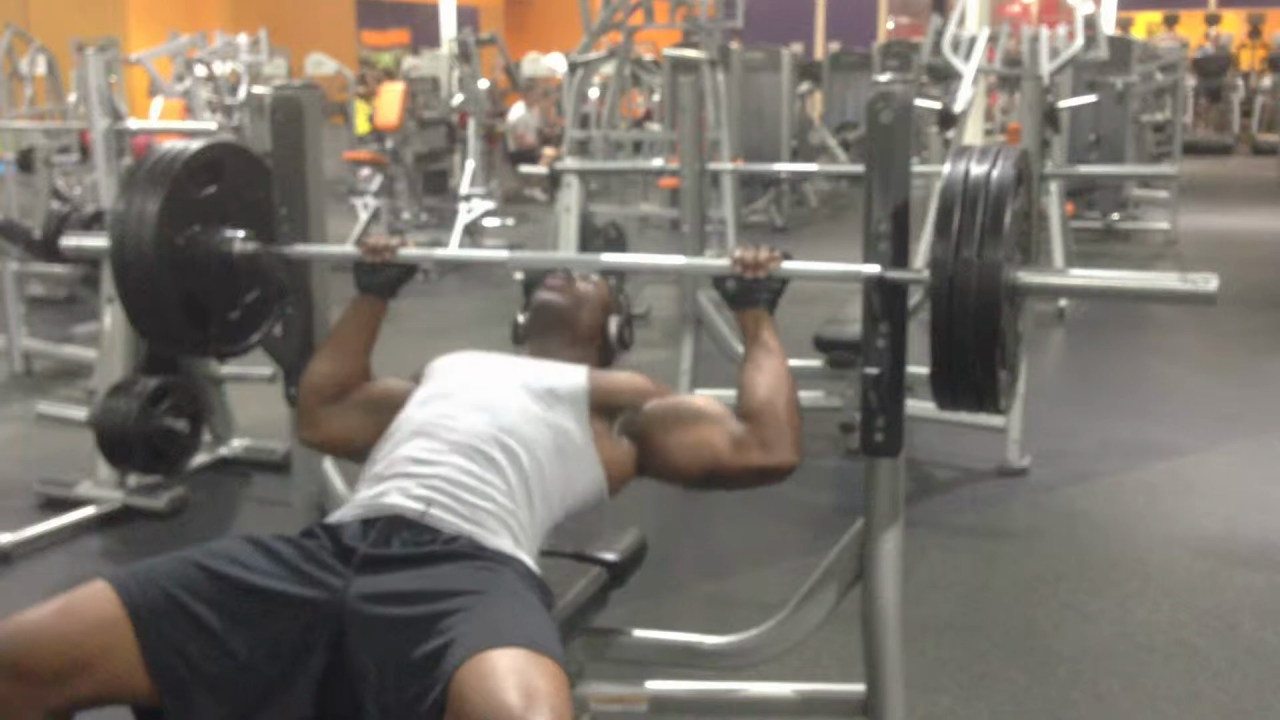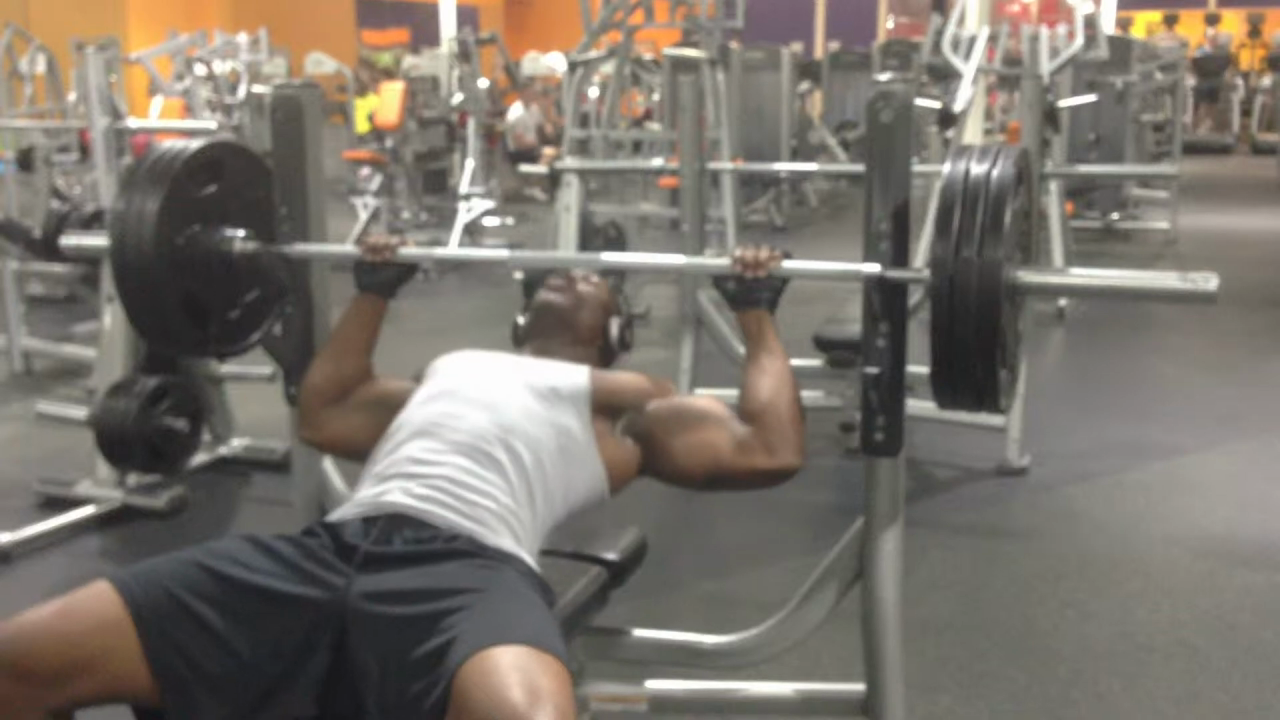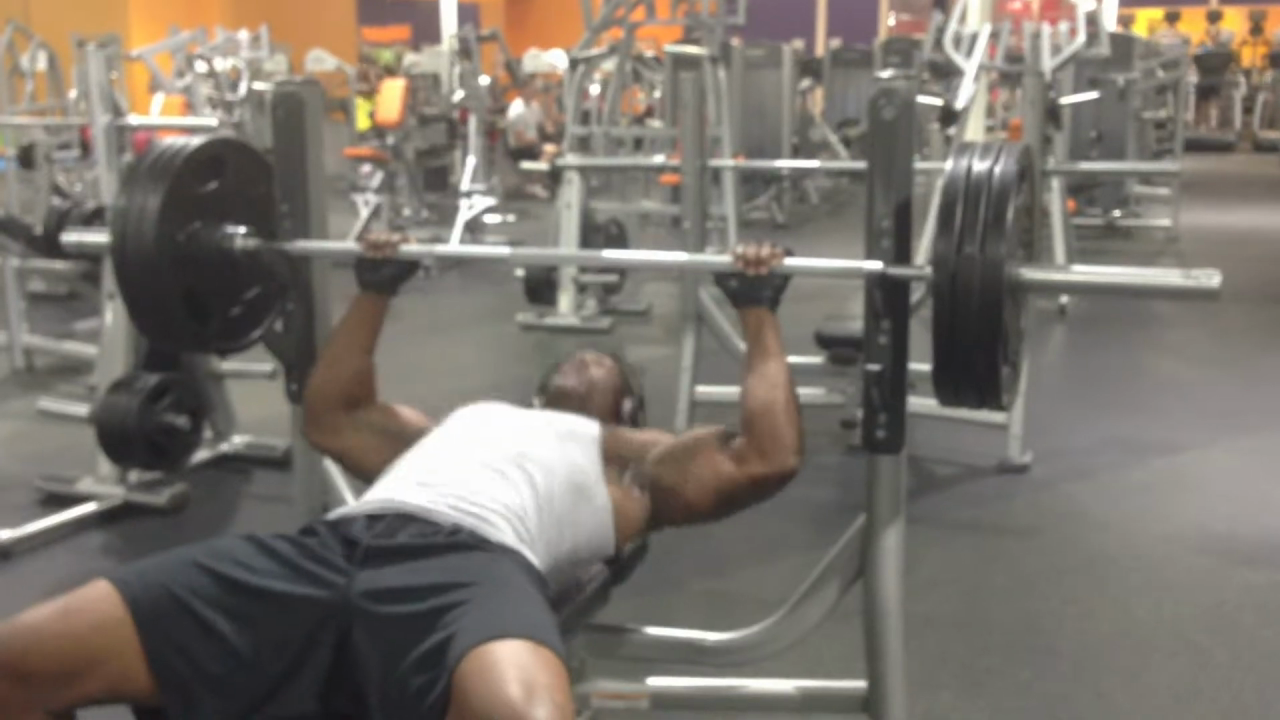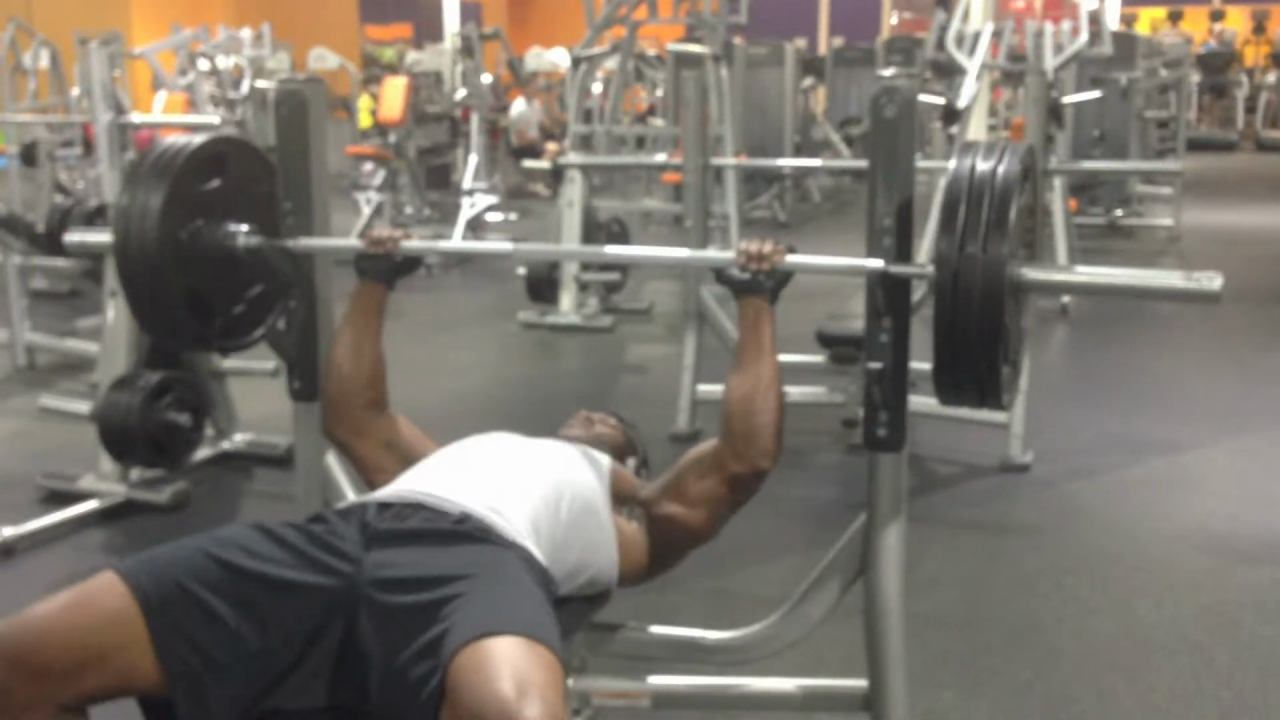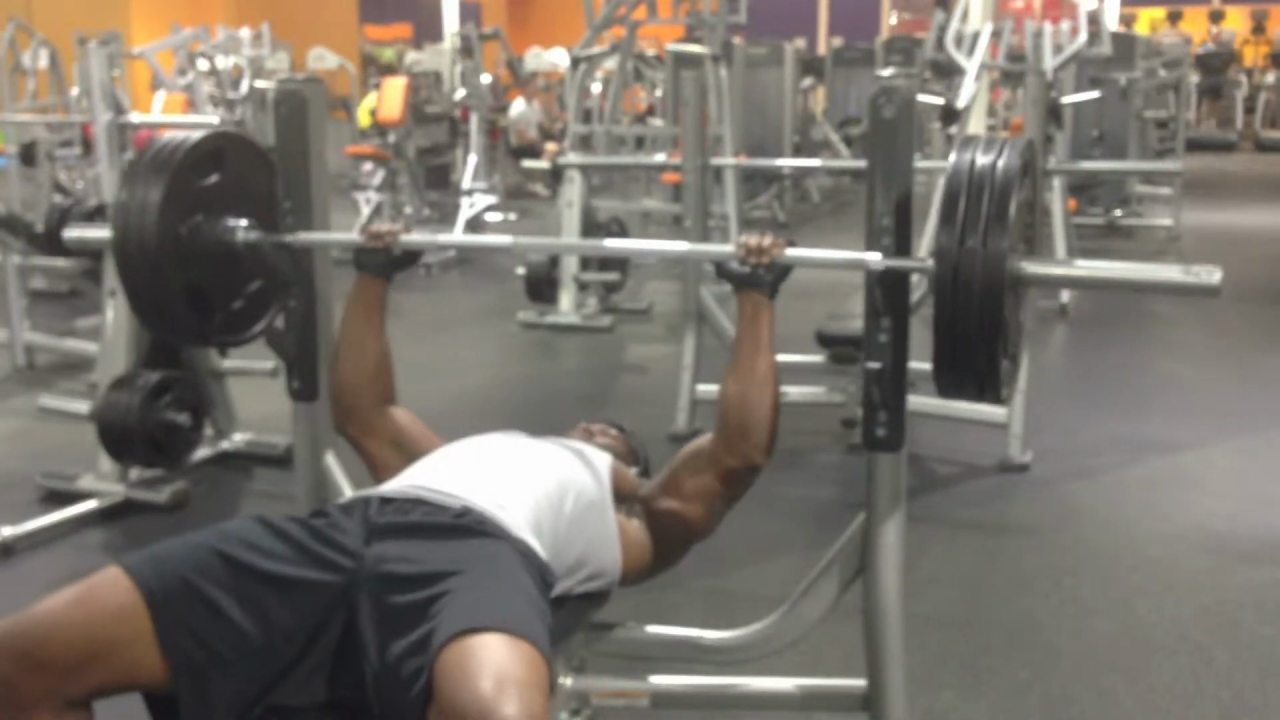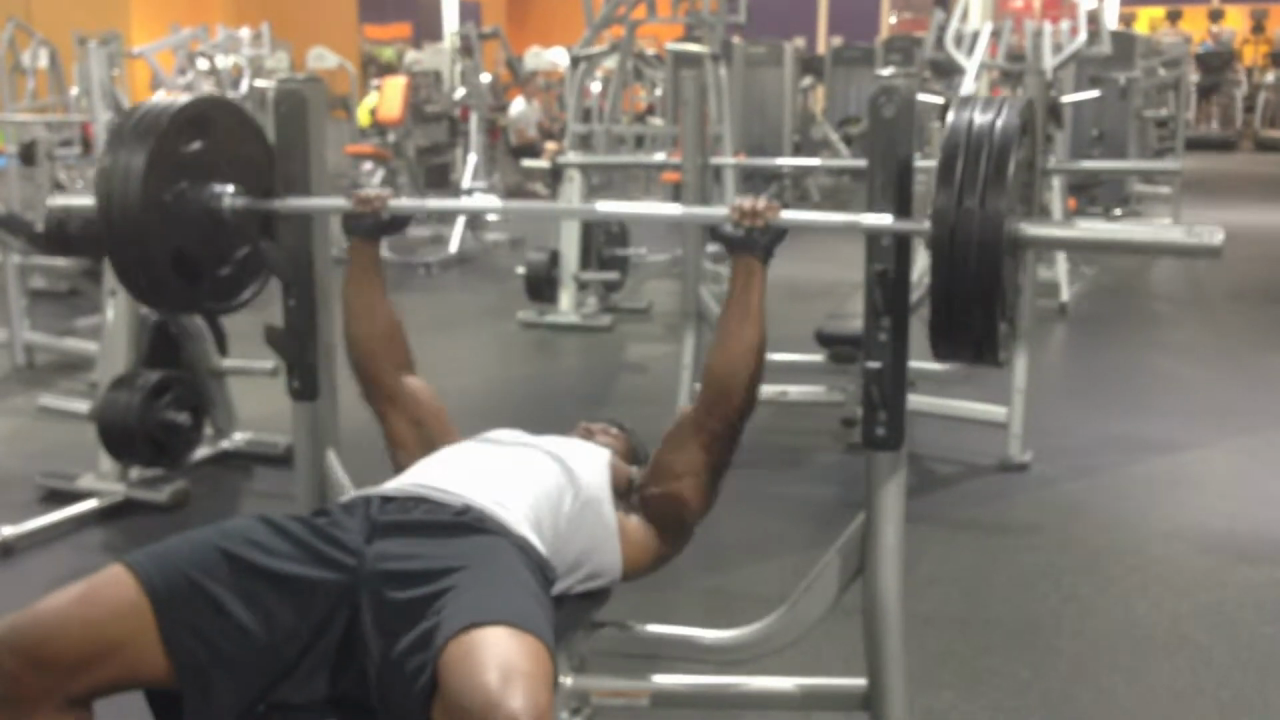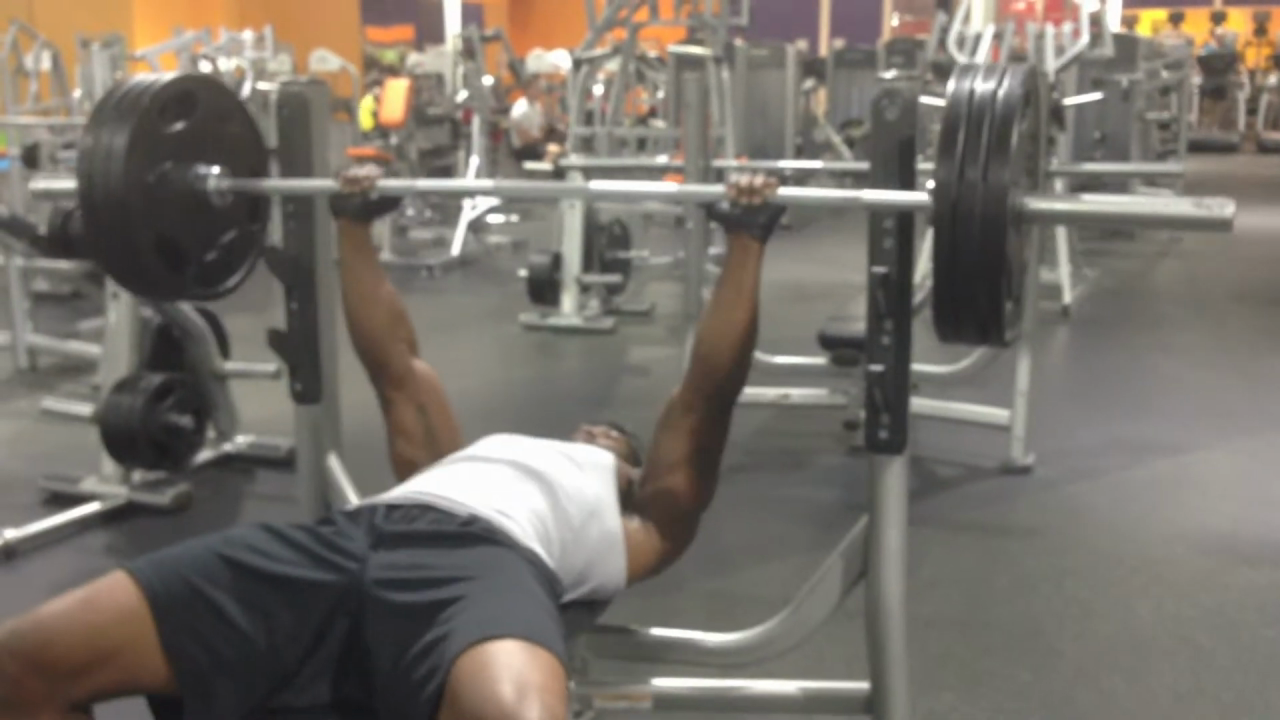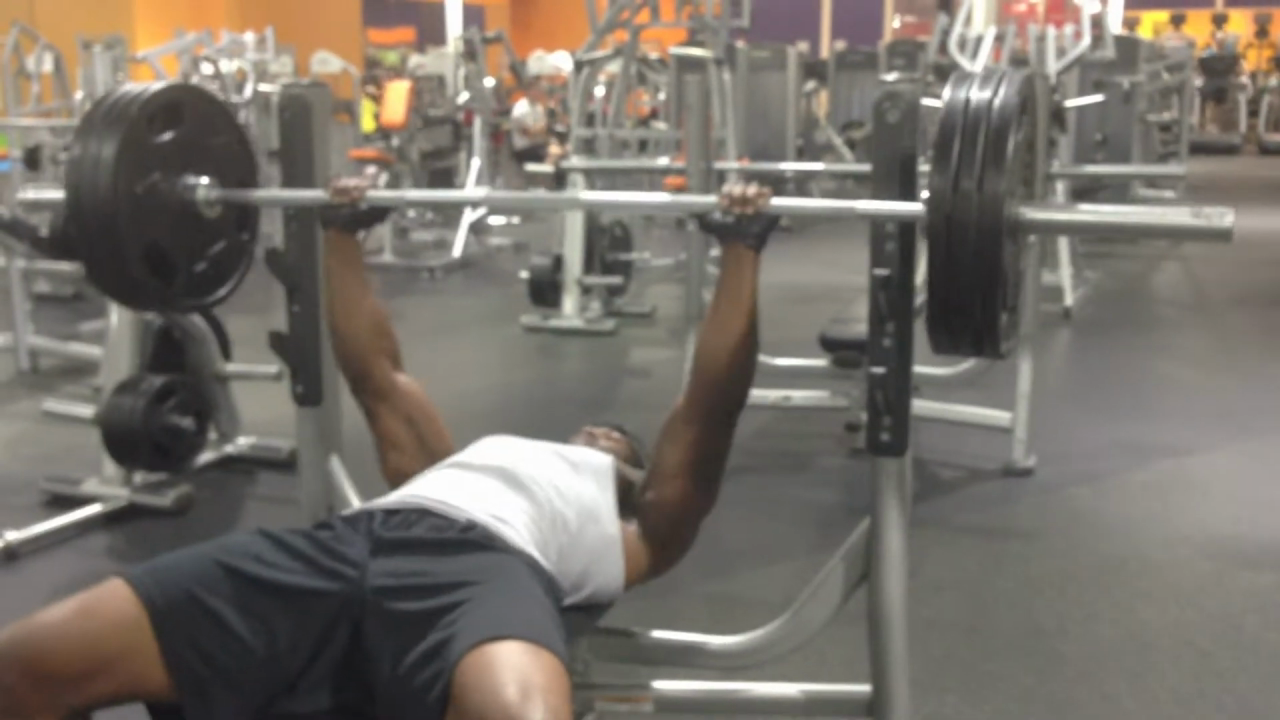
dt=0.3s
person 1, frame 1
left shoulder: (619, 400)
right shoulder: (445, 373)
left elbow: (768, 449)
right elbow: (318, 415)
left wrist: (755, 314)
right wrist: (373, 293)
left hip: (468, 571)
right hip: (326, 554)
person 1, frame 2
left shoulder: (621, 400)
right shoulder: (444, 371)
left elbow: (769, 450)
right elbow: (319, 417)
left wrist: (756, 310)
right wrist: (371, 294)
left hip: (467, 570)
right hip: (328, 552)
person 1, frame 3
left shoulder: (631, 464)
right shoulder: (466, 419)
left elbow: (768, 457)
right elbow: (329, 418)
left wrist: (758, 311)
right wrist: (374, 292)
left hip: (473, 568)
right hip: (329, 551)
person 1, frame 4
left shoulder: (636, 514)
right shoulder: (469, 451)
left elbow: (748, 455)
right elbow: (351, 415)
left wrist: (756, 303)
right wrist: (374, 284)
left hip: (480, 561)
right hip: (339, 541)
person 1, frame 5
left shoulder: (639, 519)
right shoulder: (473, 449)
left elbow: (739, 451)
right elbow: (363, 412)
left wrist: (756, 297)
right wrist: (372, 279)
left hip: (483, 553)
right hip: (343, 531)
person 1, frame 6
left shoulder: (638, 517)
right shoulder: (468, 452)
left elbow: (719, 413)
right elbow: (387, 377)
left wrist: (749, 261)
right wrist: (364, 243)
right hip: (345, 530)
person 1, frame 7
left shoulder: (641, 523)
right shoulder: (462, 460)
left elbow: (708, 394)
right elbow: (395, 365)
left wrist: (746, 241)
right wrist: (353, 226)
right hip: (348, 540)
person 1, frame 8
left shoulder: (638, 525)
right shoulder: (463, 461)
left elbow: (710, 406)
right elbow: (379, 374)
left wrist: (741, 251)
right wrist: (341, 236)
right hip: (349, 543)
